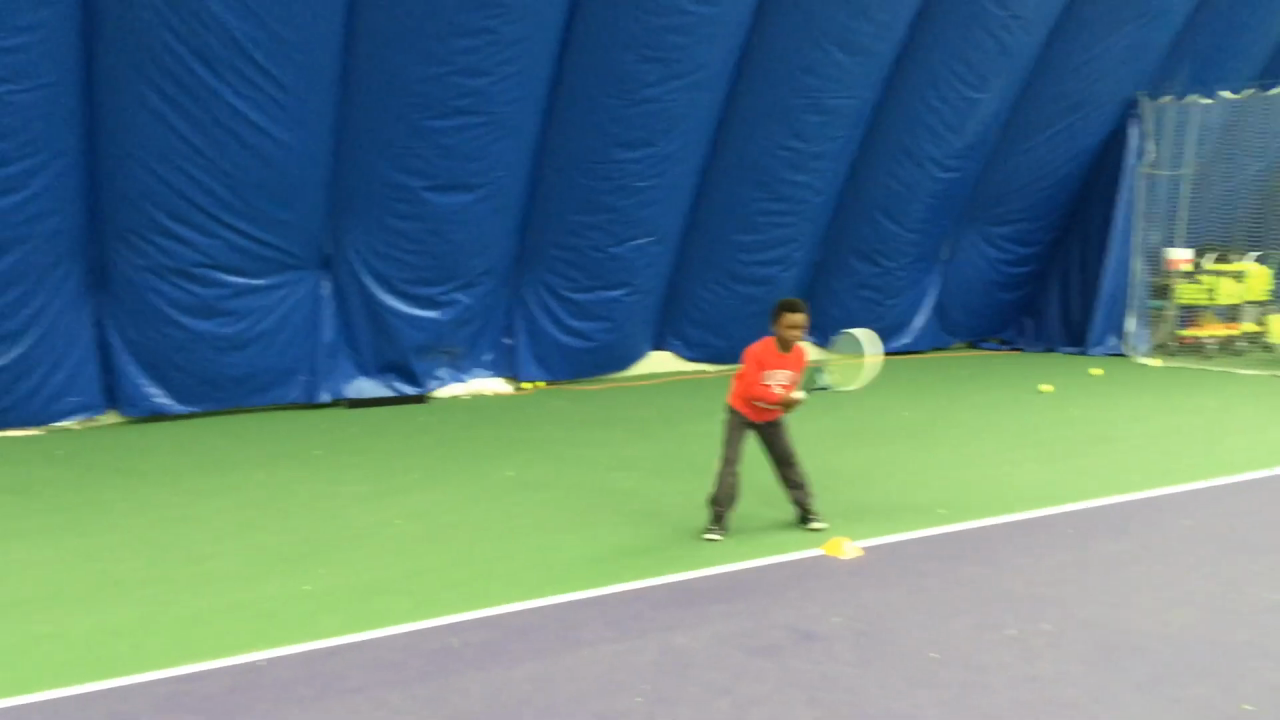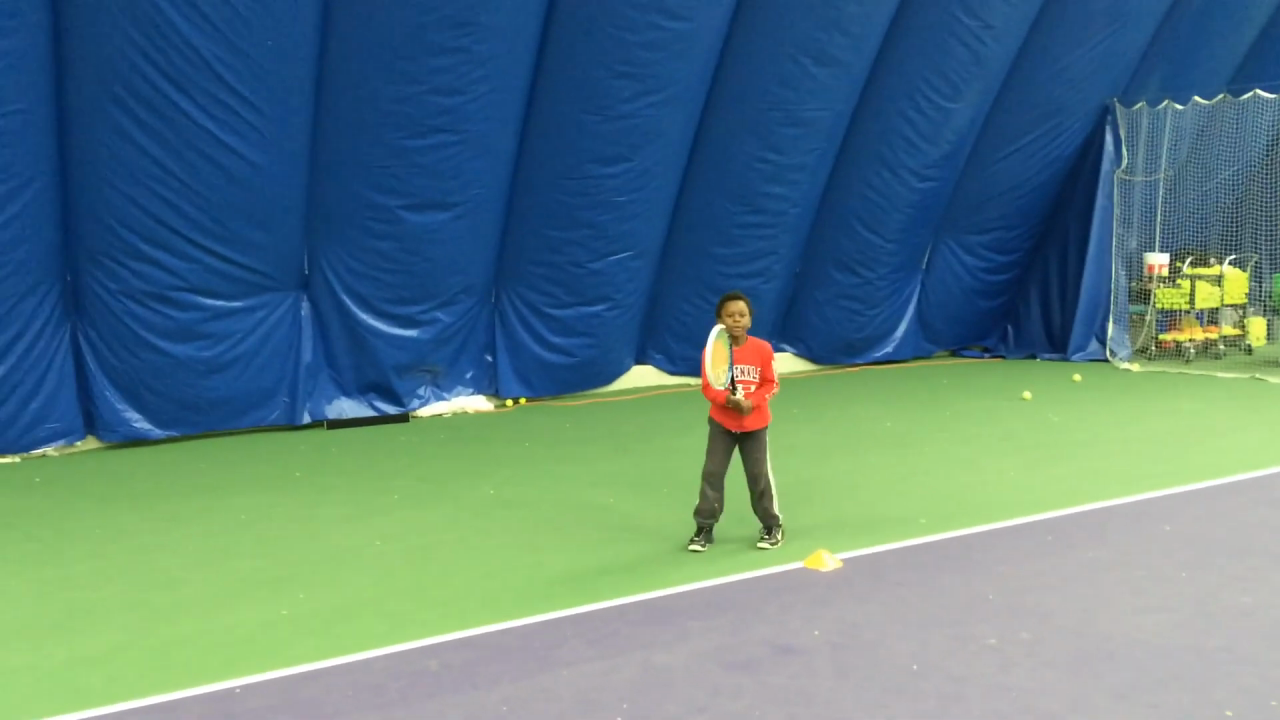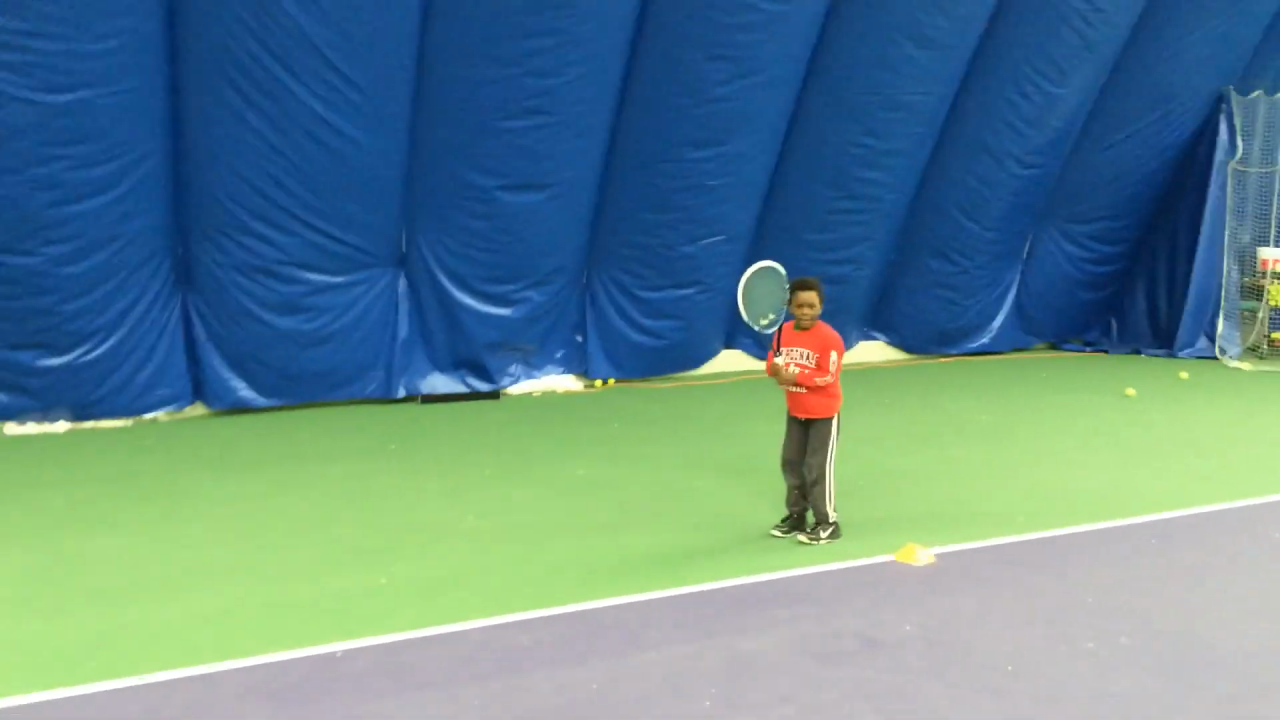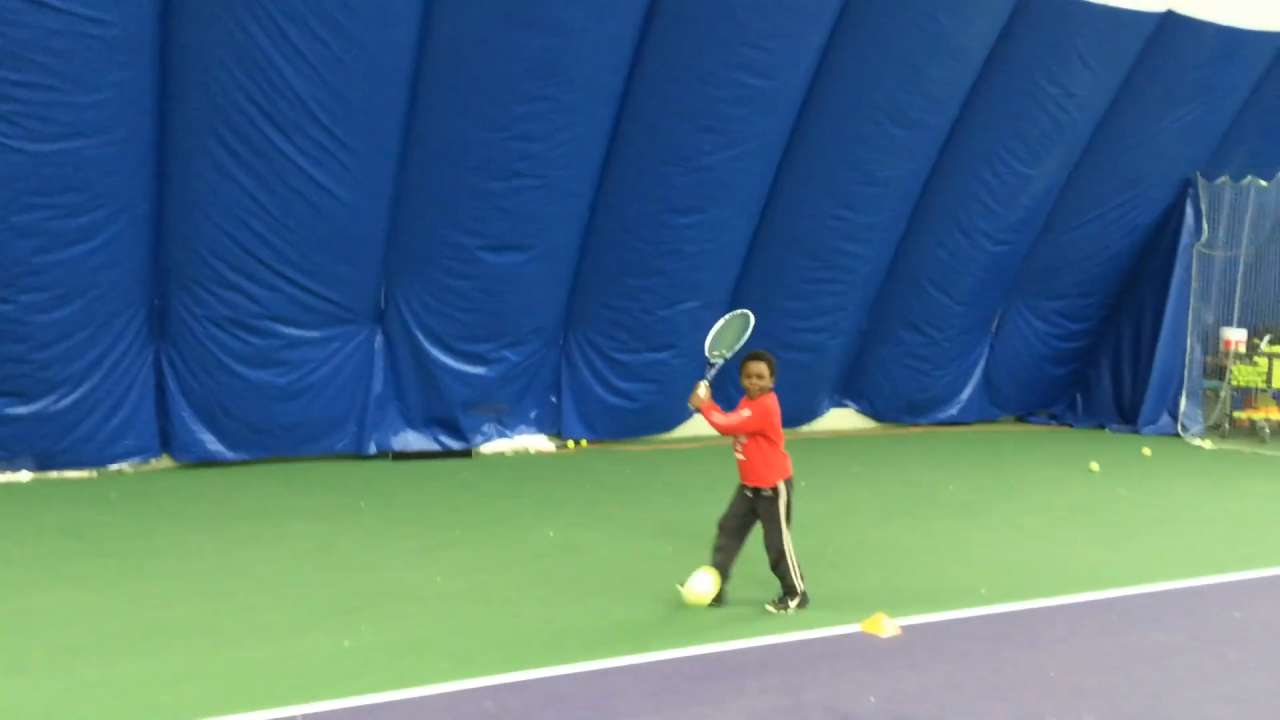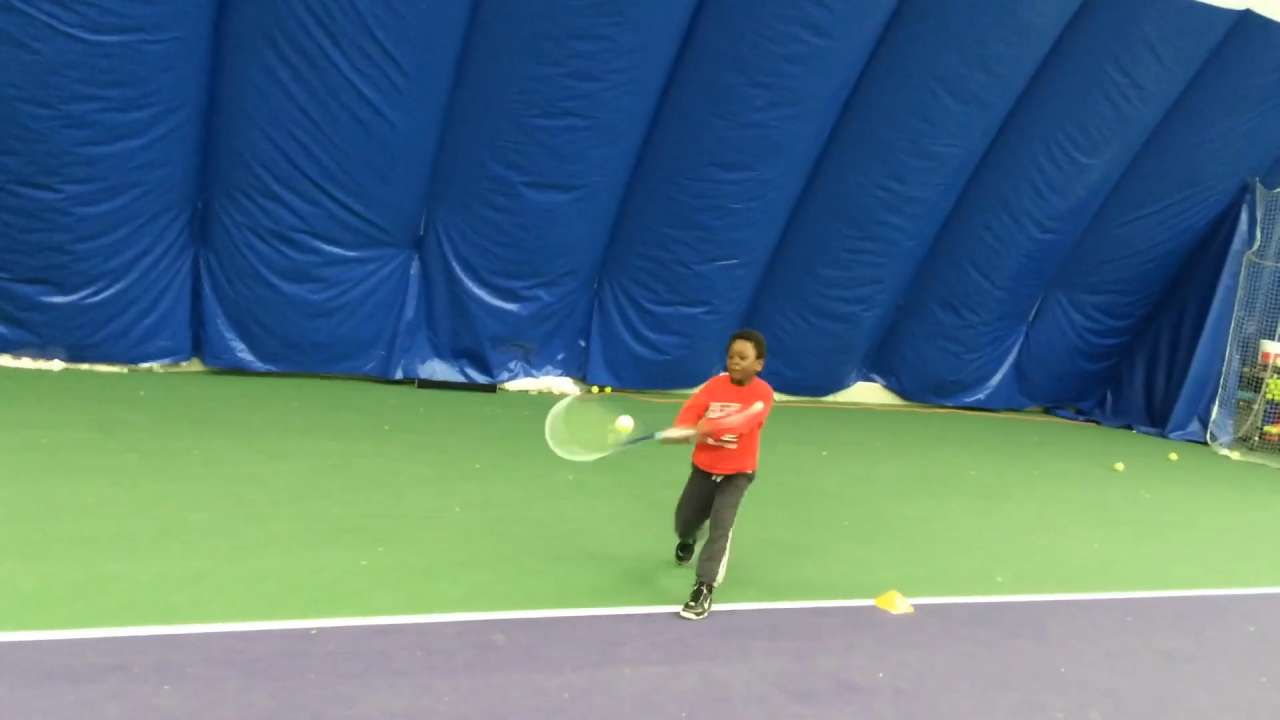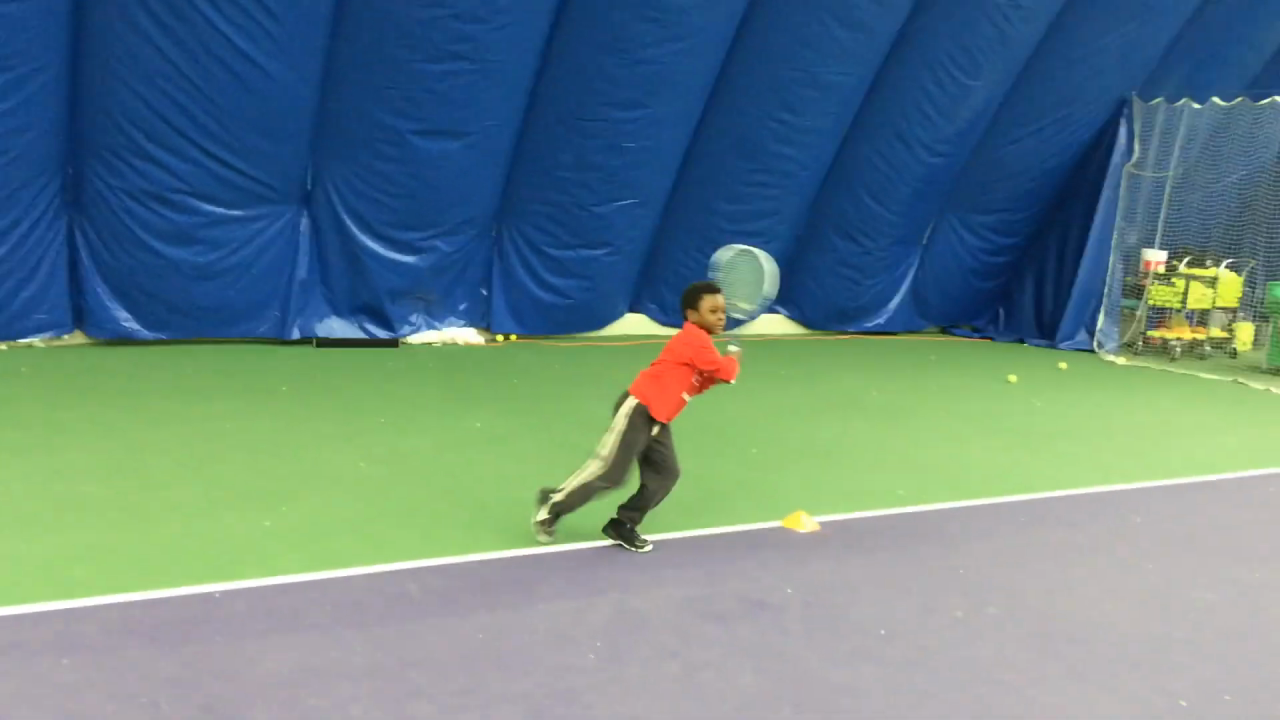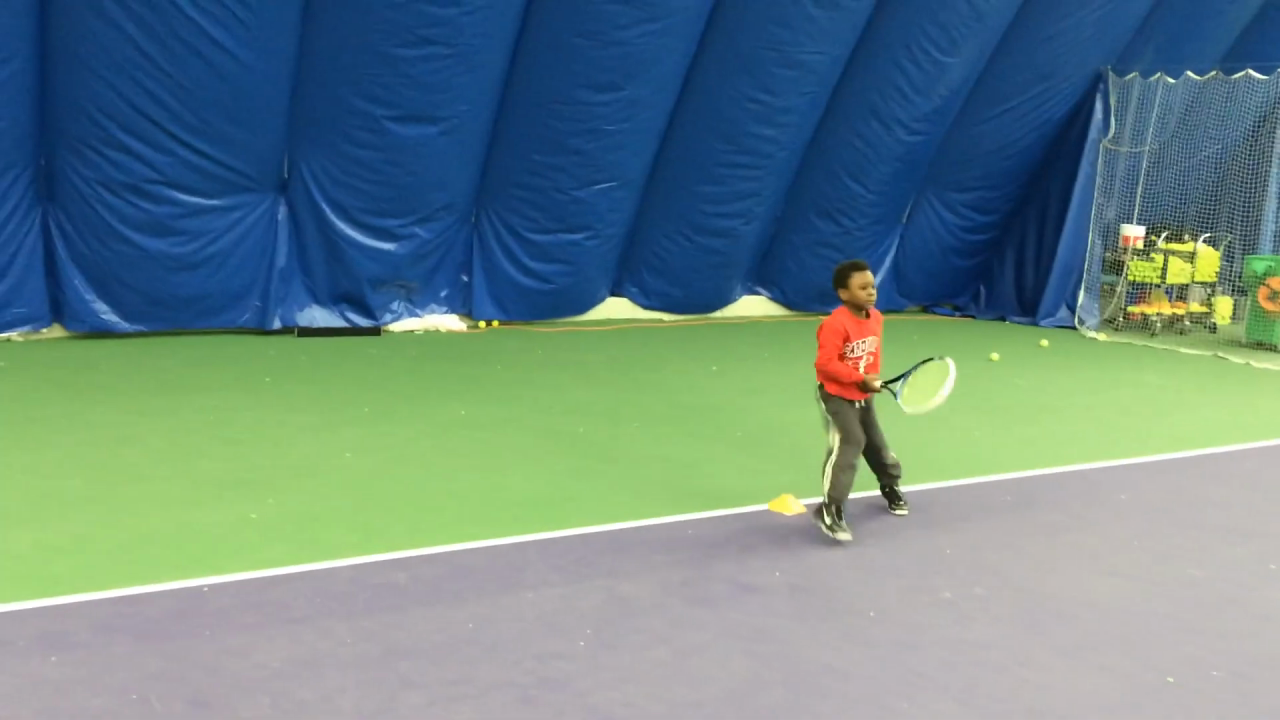
dt=0.7s
person 1, frame 1
left shoulder: (798, 354)
right shoulder: (756, 352)
left elbow: (791, 383)
right elbow: (750, 389)
left wrist: (791, 398)
right wrist: (780, 398)
left hip: (772, 415)
right hip: (742, 412)
left knee: (787, 458)
right knee: (729, 461)
left ankle: (805, 508)
right ankle: (718, 517)
person 1, frame 2
left shoulder: (763, 349)
left elbow: (771, 385)
right elbow: (708, 388)
left wrist: (752, 402)
right wrist: (729, 400)
left hip: (755, 423)
right hip: (721, 423)
left knee: (759, 475)
right knee: (711, 474)
left ankle: (772, 526)
right ankle: (705, 528)
person 1, frame 3
left shoulder: (830, 338)
right shoulder: (785, 331)
left elbow: (828, 377)
right elbow: (774, 361)
left wrist: (795, 378)
right wrist: (775, 369)
left hip: (824, 413)
right hip: (796, 411)
left knee: (818, 466)
right knee: (791, 462)
left ankle: (827, 523)
right ankle: (796, 516)
person 1, frame 4
left shoulder: (765, 406)
right shoulder: (748, 402)
left elbow: (728, 426)
right elbow: (730, 423)
left wrist: (703, 406)
right wrist: (708, 403)
left hip: (772, 485)
right hip: (749, 484)
left knee: (777, 541)
right knee: (728, 529)
left ankle: (795, 593)
person 1, frame 5
left shoulder: (762, 393)
right shoulder: (716, 384)
left elbow: (743, 423)
right elbow: (693, 408)
left wrist: (704, 429)
right wrist: (685, 429)
left hip: (738, 473)
right hip: (706, 468)
left knee: (721, 526)
right knee: (685, 518)
left ankle: (703, 590)
right ankle: (686, 544)
person 1, frame 6
left shoulder: (700, 344)
right shoulder: (695, 340)
left elbow: (693, 386)
right elbow: (728, 370)
left wrist: (714, 377)
right wrist: (732, 358)
left hip: (656, 419)
right hip: (637, 410)
left knee: (666, 474)
right knee: (610, 473)
left ankle: (623, 525)
right ankle: (552, 504)
person 1, frame 7
left shoulder: (875, 318)
right shoulder: (833, 323)
right elbow: (826, 363)
left wrist: (872, 377)
right wrist: (862, 379)
left hip: (861, 394)
right hip: (835, 393)
left knee: (875, 444)
right knee: (849, 443)
left ankle: (890, 488)
right ankle: (830, 509)
